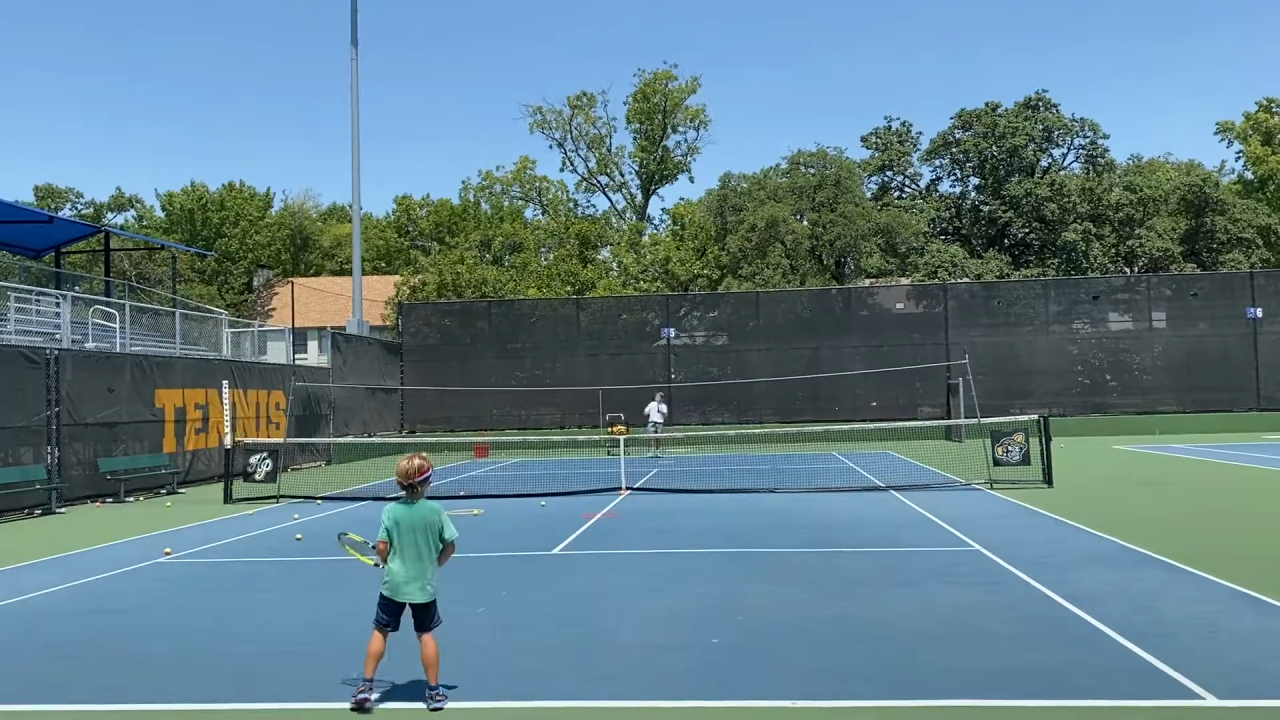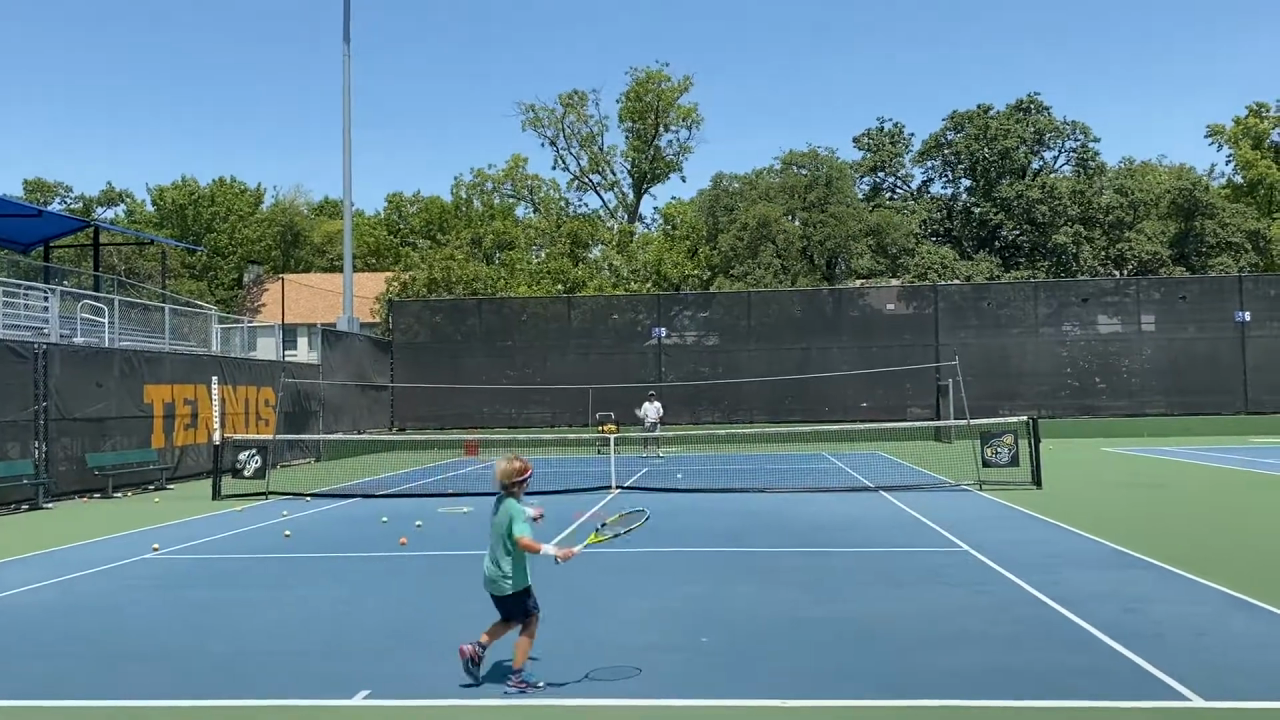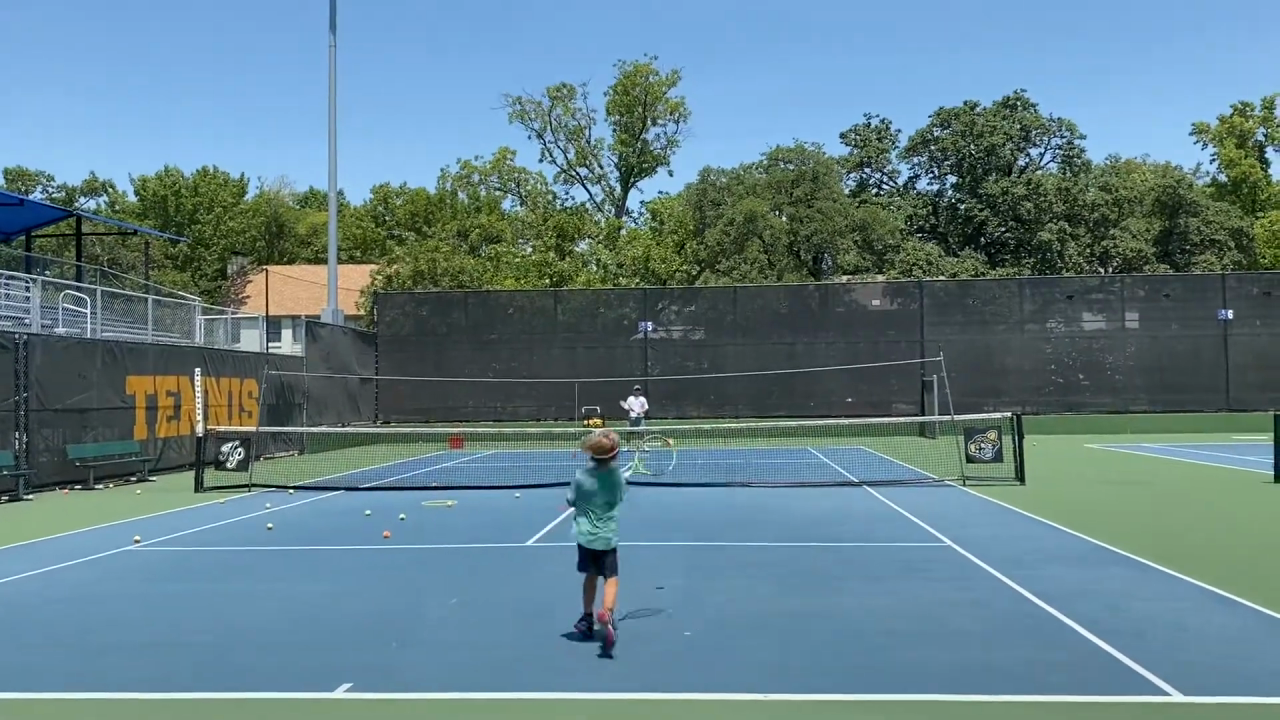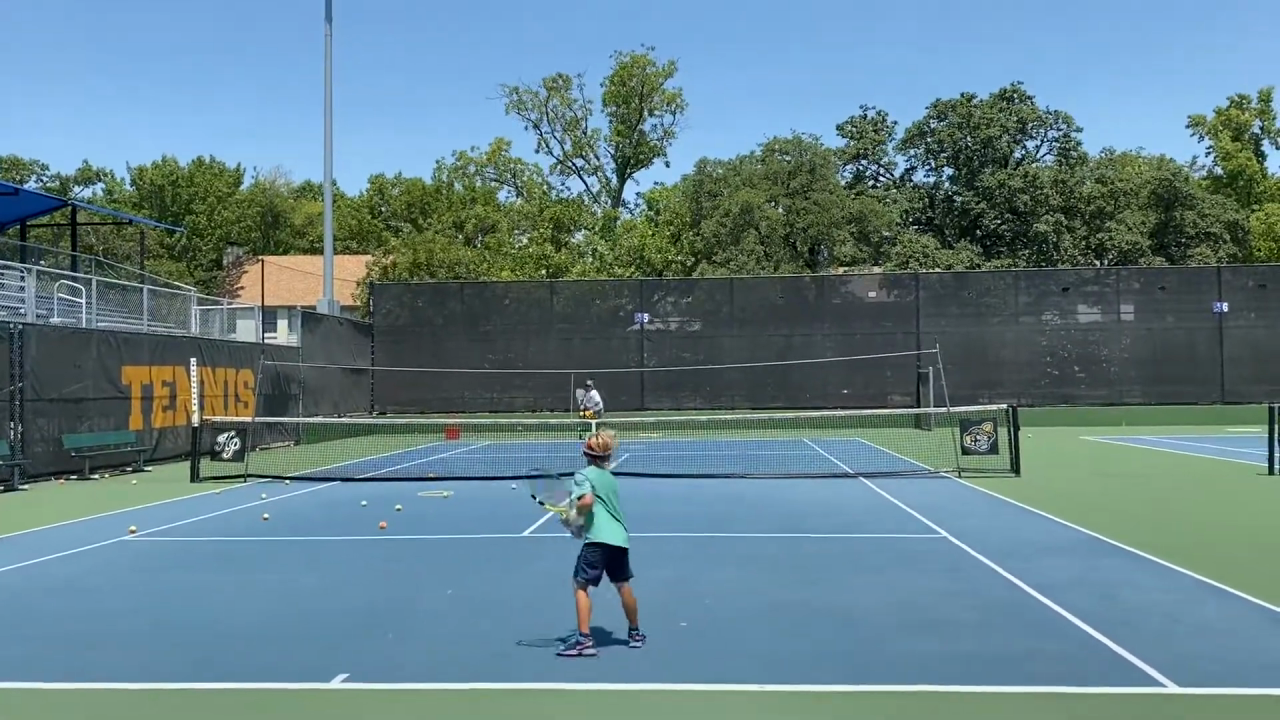
dt=1s
person 1, frame 1
left shoulder: (391, 509)
right shoulder: (436, 510)
left elbow: (381, 548)
right elbow: (450, 546)
left hip: (395, 584)
right hip: (424, 585)
left knee: (380, 632)
right knee: (426, 636)
left ankle: (366, 685)
right ankle: (434, 693)
person 1, frame 2
left shoulder: (499, 502)
right shoulder: (515, 510)
right elbow: (523, 541)
left wrist: (530, 512)
right wrist: (552, 550)
left hip: (493, 575)
right hip: (511, 579)
left knee: (511, 618)
right knee: (530, 620)
left ankle: (476, 648)
right ankle: (519, 678)
person 1, frame 3
left shoulder: (581, 475)
right shoulder: (617, 475)
left elbow: (571, 502)
left hip: (583, 536)
right hip: (606, 538)
left knee: (590, 576)
right knee: (611, 579)
left ankle: (586, 620)
right ankle: (606, 613)
person 1, frame 4
left shoulder: (583, 474)
right shoulder: (610, 477)
left elbow: (587, 501)
left wrist: (573, 516)
right wrist: (579, 519)
left hip: (598, 538)
right hip: (619, 537)
left knee: (580, 585)
right knee: (624, 586)
left ankle: (584, 639)
right ankle: (635, 633)
